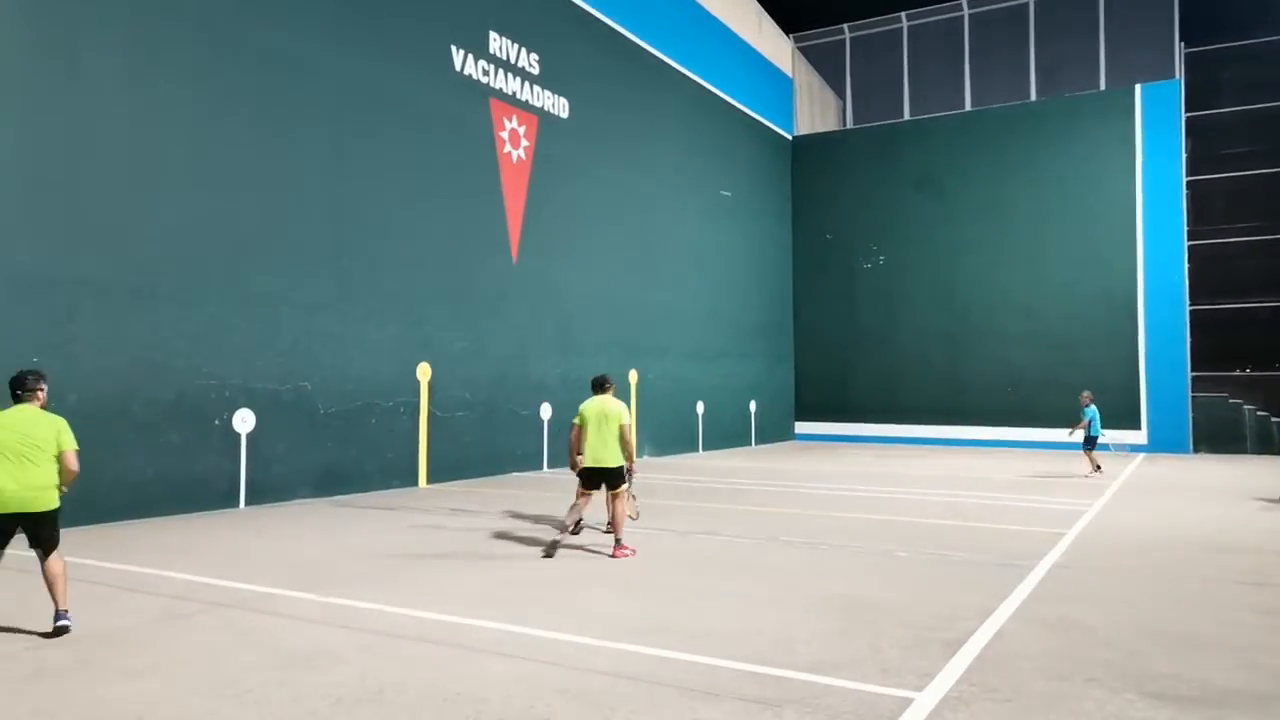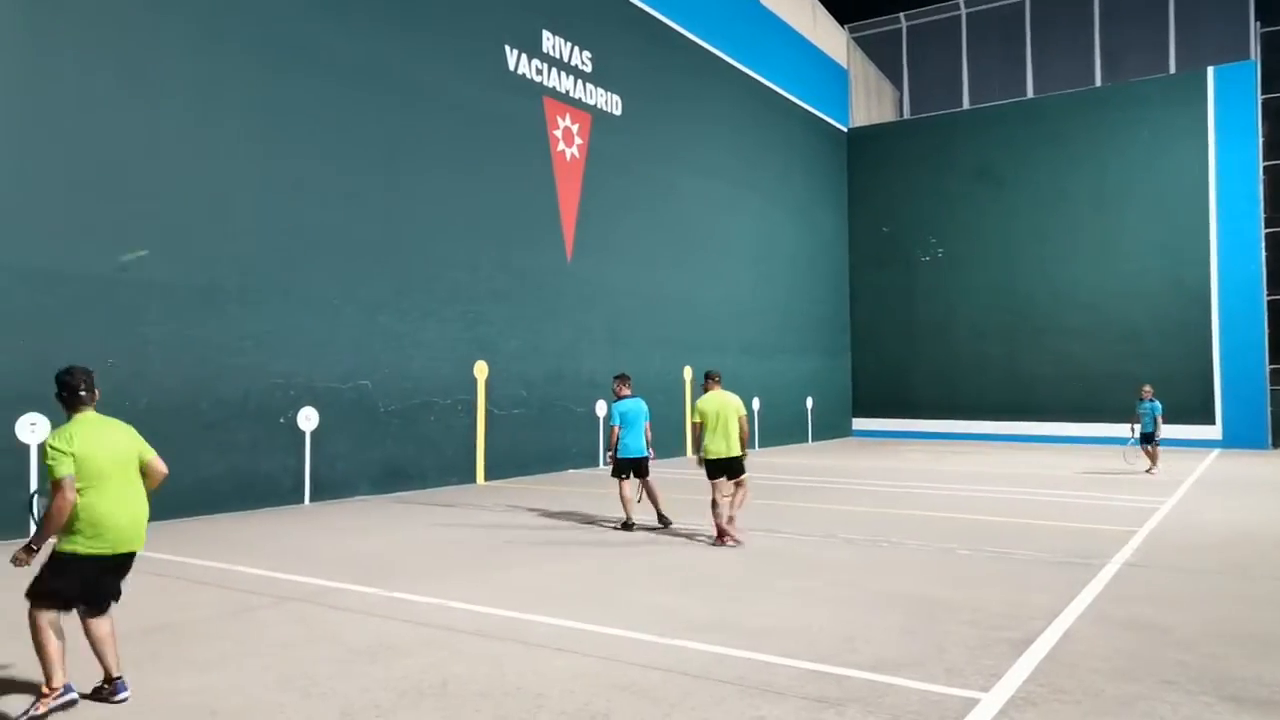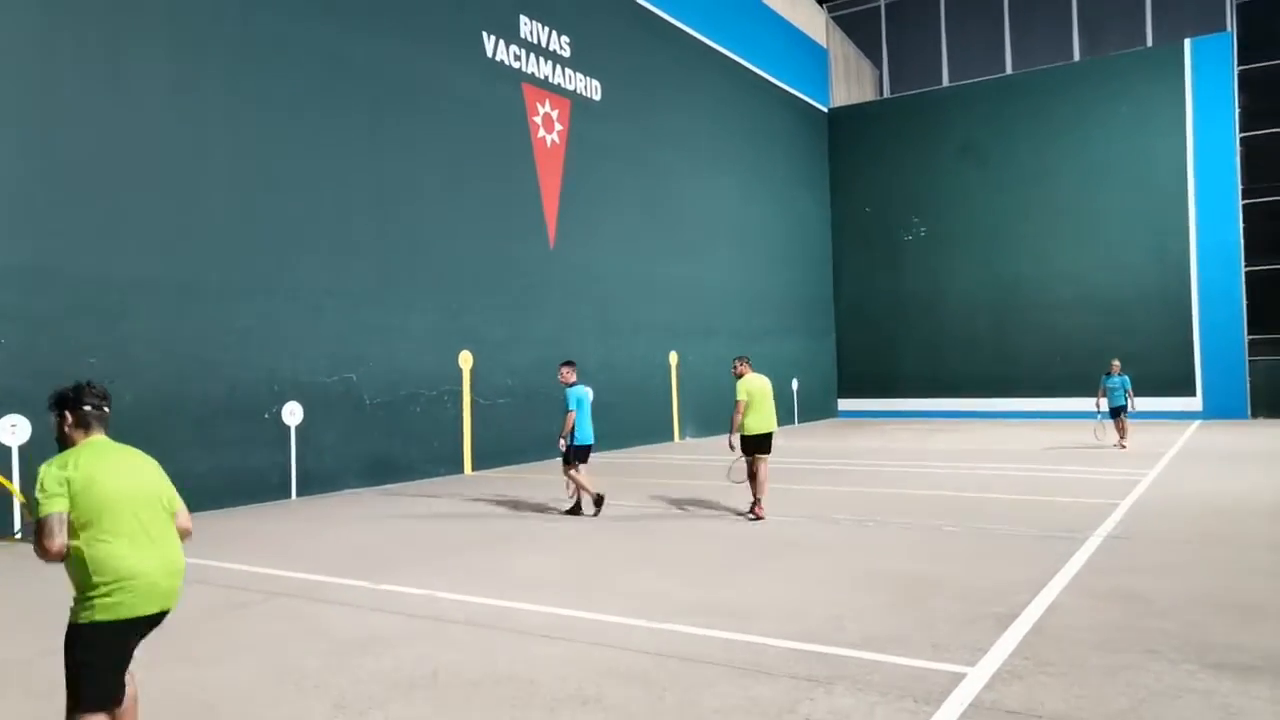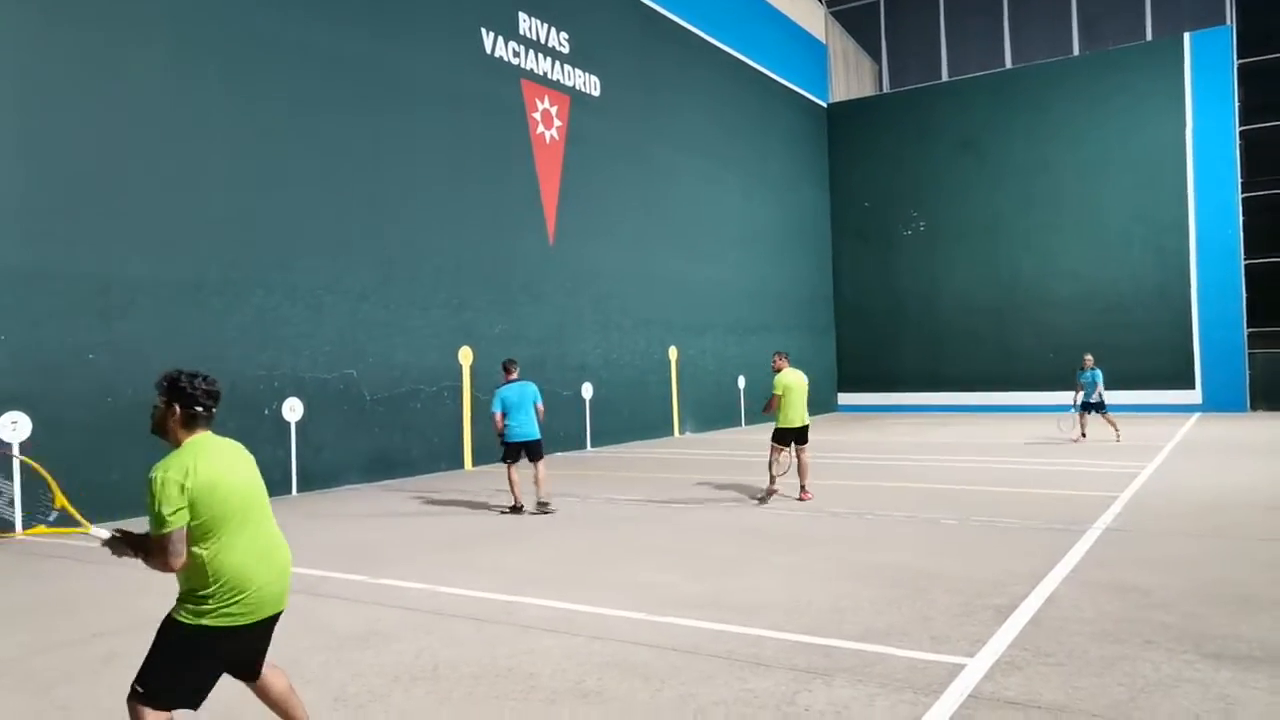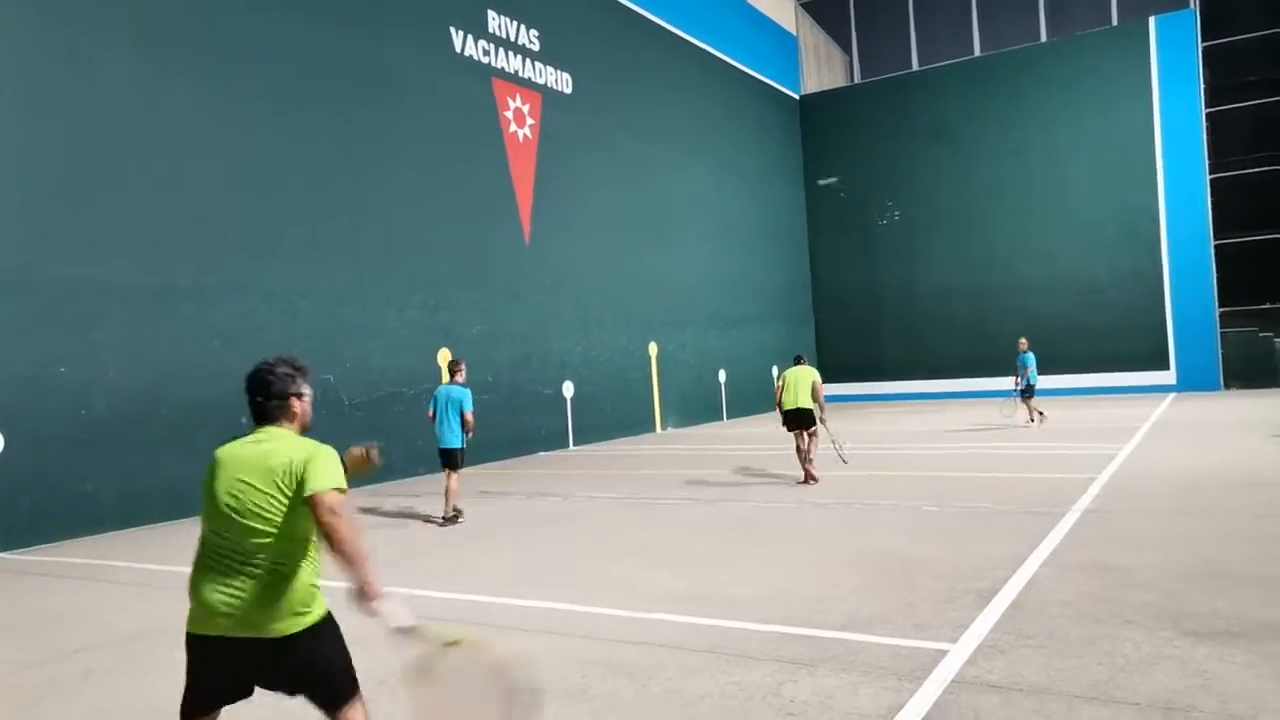
dt=0.7s
person 1, frame 1
right shoulder: (54, 422)
right elbow: (71, 466)
right wrist: (60, 485)
right hip: (40, 500)
right knee: (49, 553)
right ankle: (61, 613)
person 1, frame 2
left shoulder: (59, 441)
right shoulder: (125, 431)
left elbow: (65, 498)
right elbow: (159, 471)
left wrist: (34, 543)
left hip: (87, 540)
right hip: (129, 539)
left knee: (43, 609)
right knee: (93, 610)
left ankle: (57, 690)
right ankle: (115, 682)
person 1, frame 3
left shoulder: (57, 470)
right shoulder: (145, 461)
left elbow: (52, 545)
right elbow: (184, 526)
left wrist: (54, 547)
left hip: (109, 600)
right hip: (162, 590)
right knee: (111, 675)
person 1, frame 4
left shoulder: (170, 472)
right shoulder: (234, 451)
left elbow: (171, 560)
left wrist: (132, 545)
right wrist: (142, 540)
left hip: (223, 606)
right hip: (270, 590)
right knee: (252, 670)
person 1, frame 5
left shoulder: (225, 457)
right shoulder: (316, 457)
right elbow: (331, 515)
left wrist: (342, 466)
right wrist: (364, 577)
left hip: (214, 620)
right hip: (291, 621)
